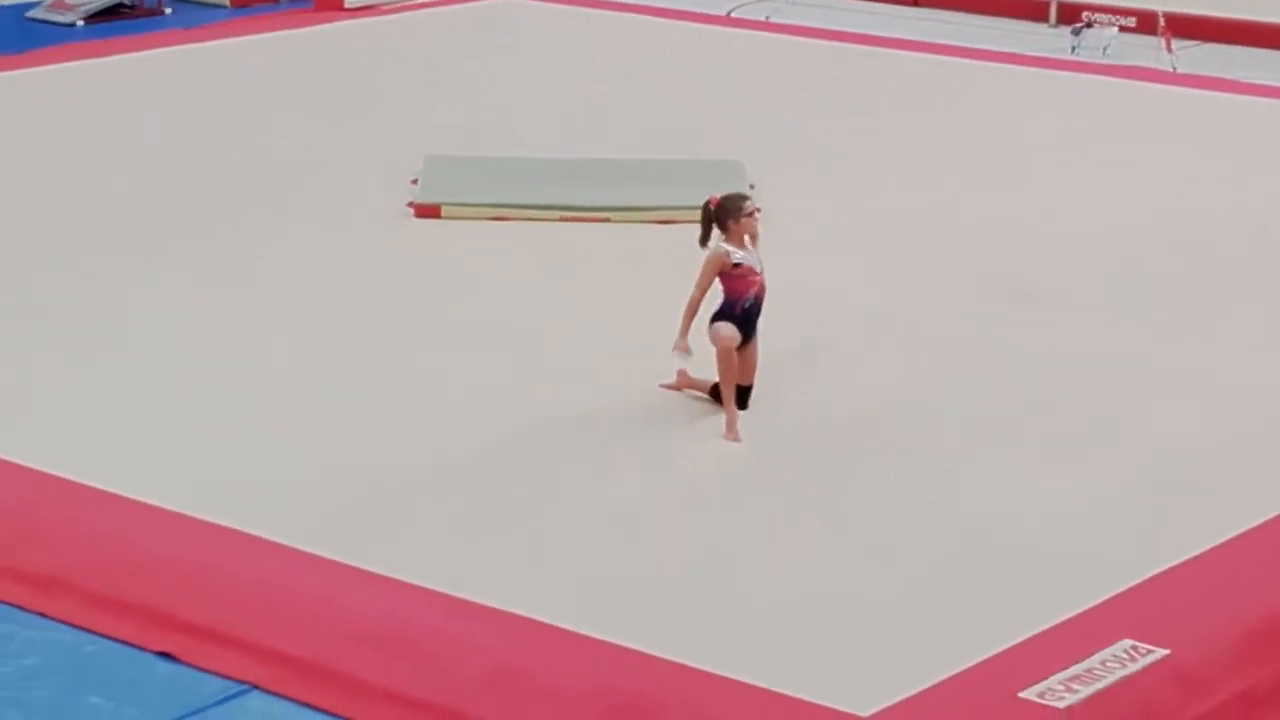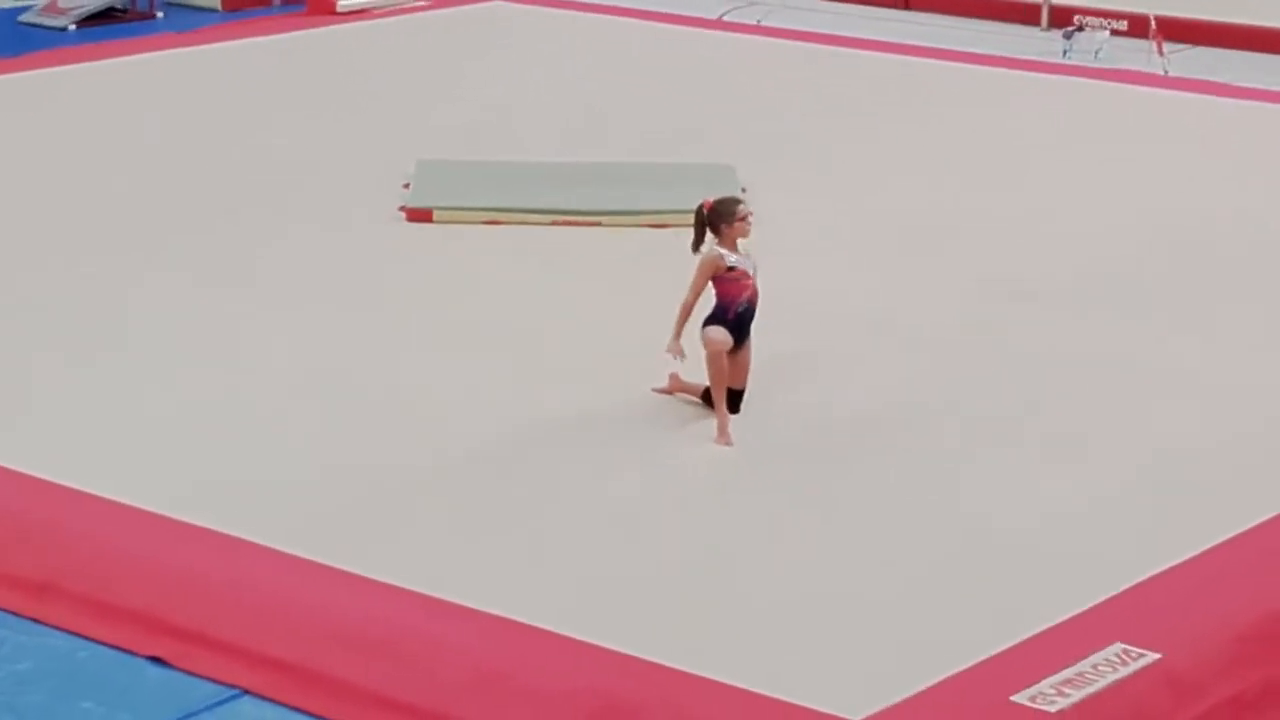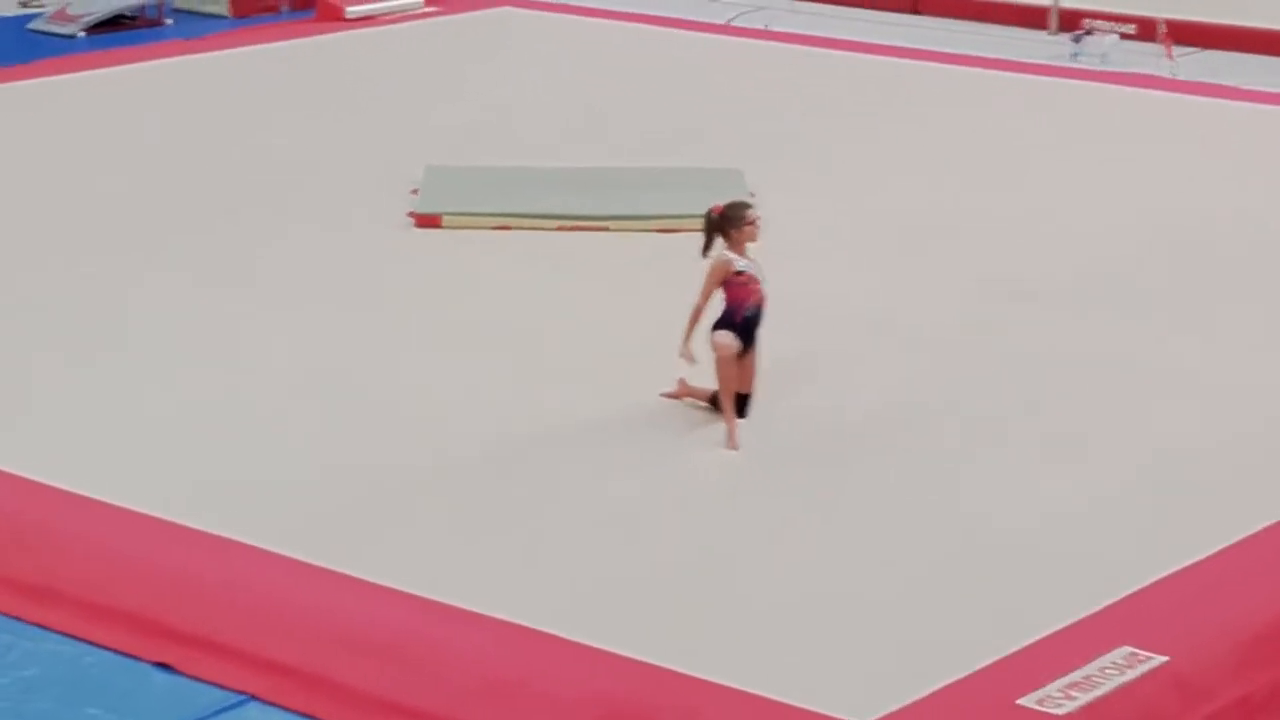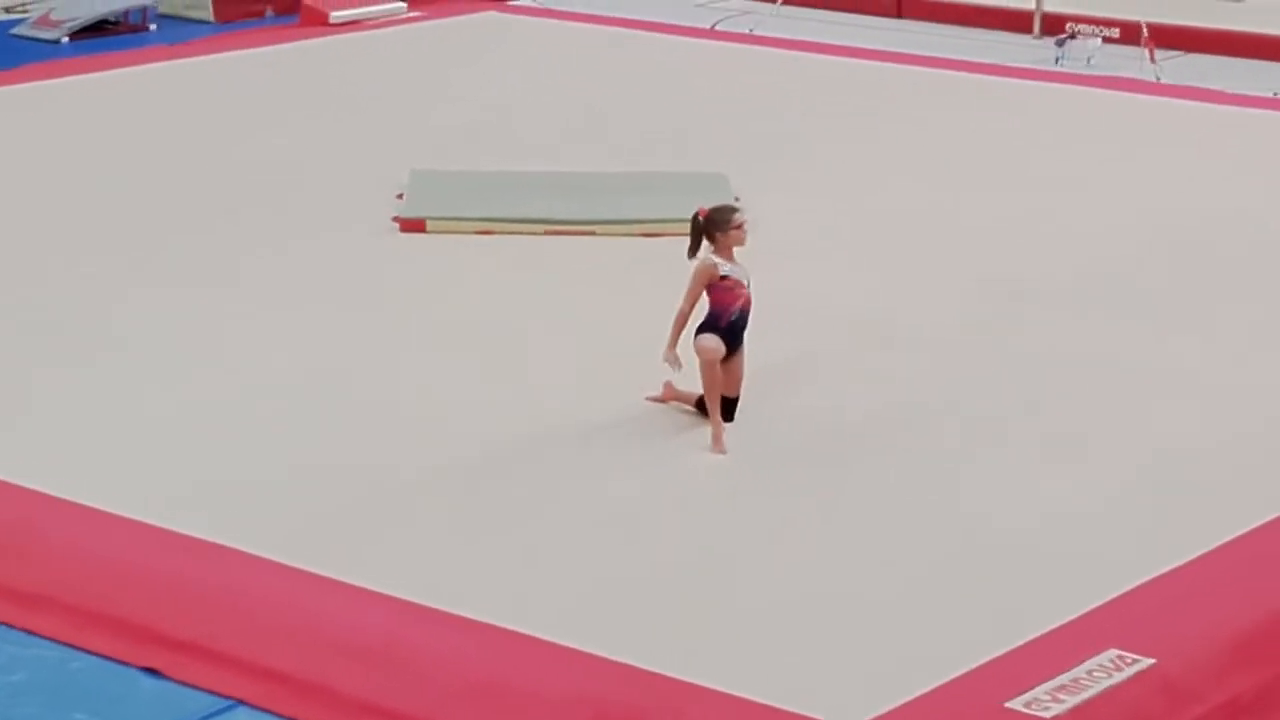
dt=0.1s
person 1, frame 1
left shoulder: (748, 246)
right shoulder: (721, 253)
right elbow: (697, 294)
right wrist: (682, 335)
left hip: (749, 325)
right hip: (727, 320)
left knee: (741, 398)
right knee: (726, 341)
left ankle: (687, 380)
right ankle: (730, 414)
person 1, frame 2
left shoulder: (741, 253)
right shoulder: (715, 256)
right elbow: (691, 297)
right wrist: (675, 338)
left hip: (741, 328)
right hip: (720, 324)
left knee: (734, 403)
right knee: (718, 344)
left ankle: (679, 384)
right ankle: (721, 418)
person 1, frame 3
left shoulder: (747, 258)
right shoulder: (724, 261)
right elbow: (701, 302)
right wrist: (685, 343)
left hip: (748, 332)
right hip: (728, 328)
left knee: (740, 406)
right knee: (725, 349)
left ankle: (687, 389)
right ankle: (729, 422)
person 1, frame 4
left shoulder: (734, 262)
right shoulder: (709, 265)
right elbow: (686, 306)
right wrist: (671, 347)
left hip: (735, 338)
right hip: (712, 332)
left knee: (727, 411)
right knee: (710, 353)
left ankle: (673, 393)
right ankle: (716, 426)
